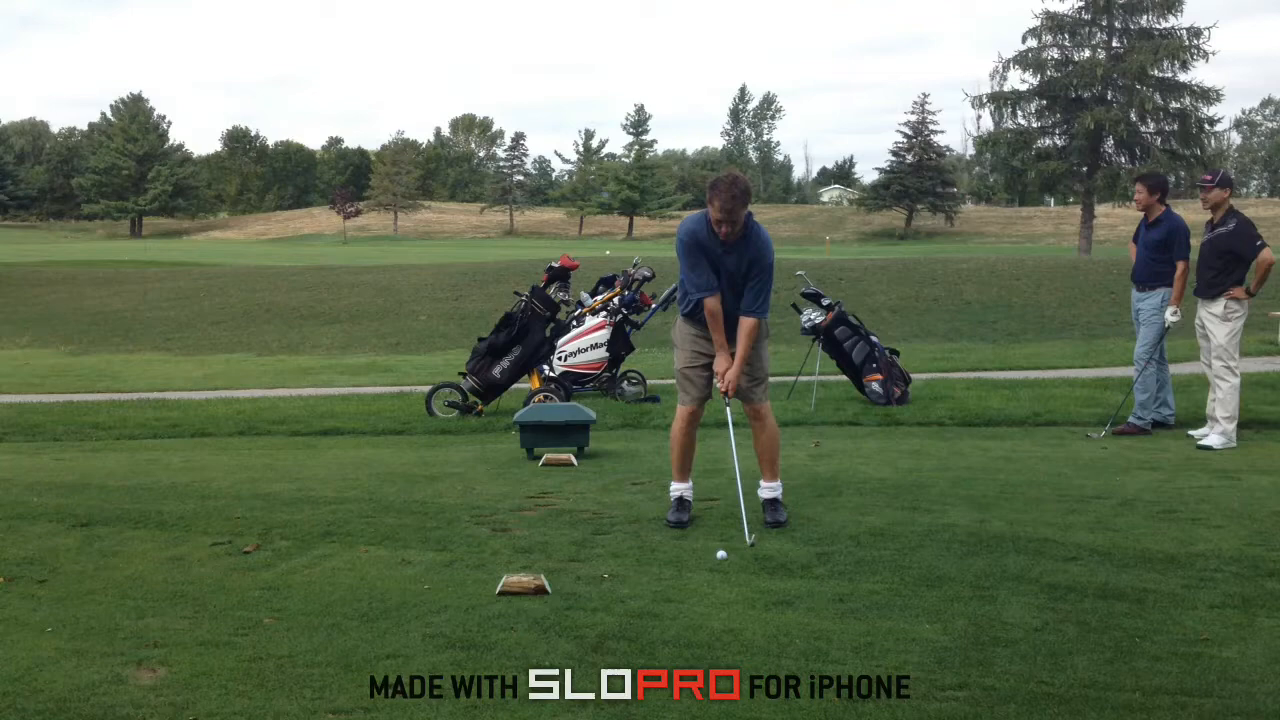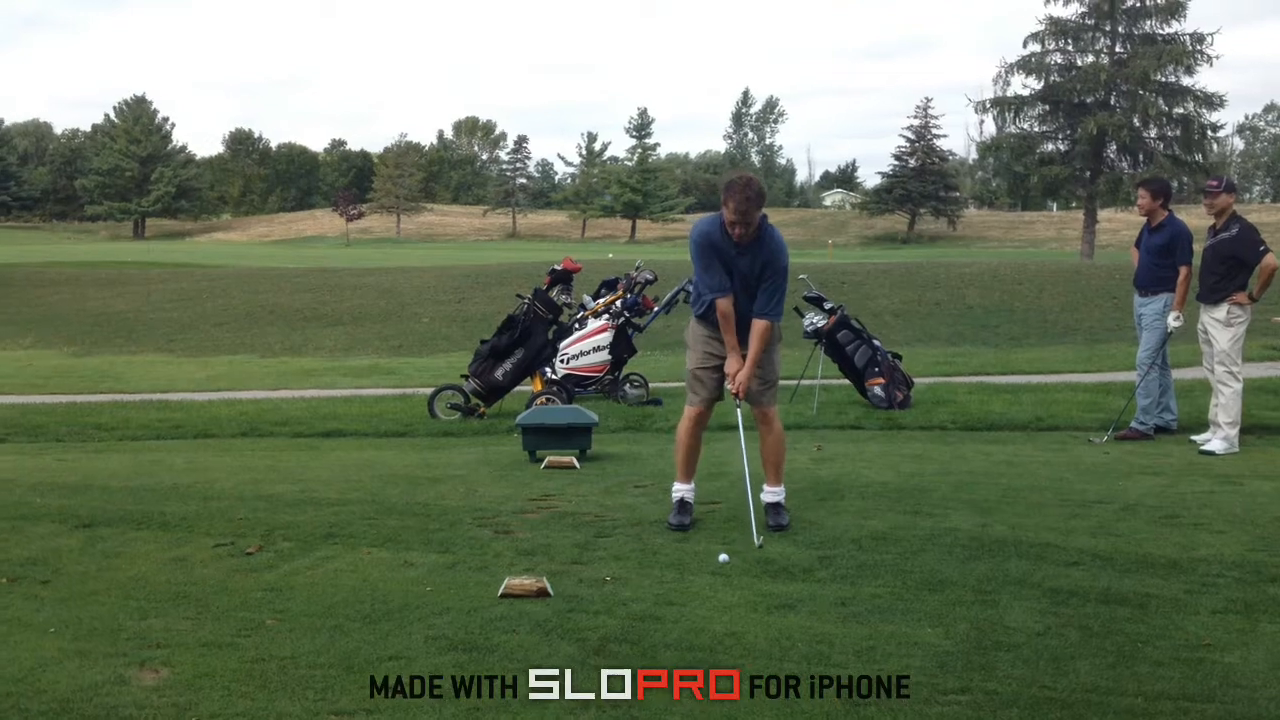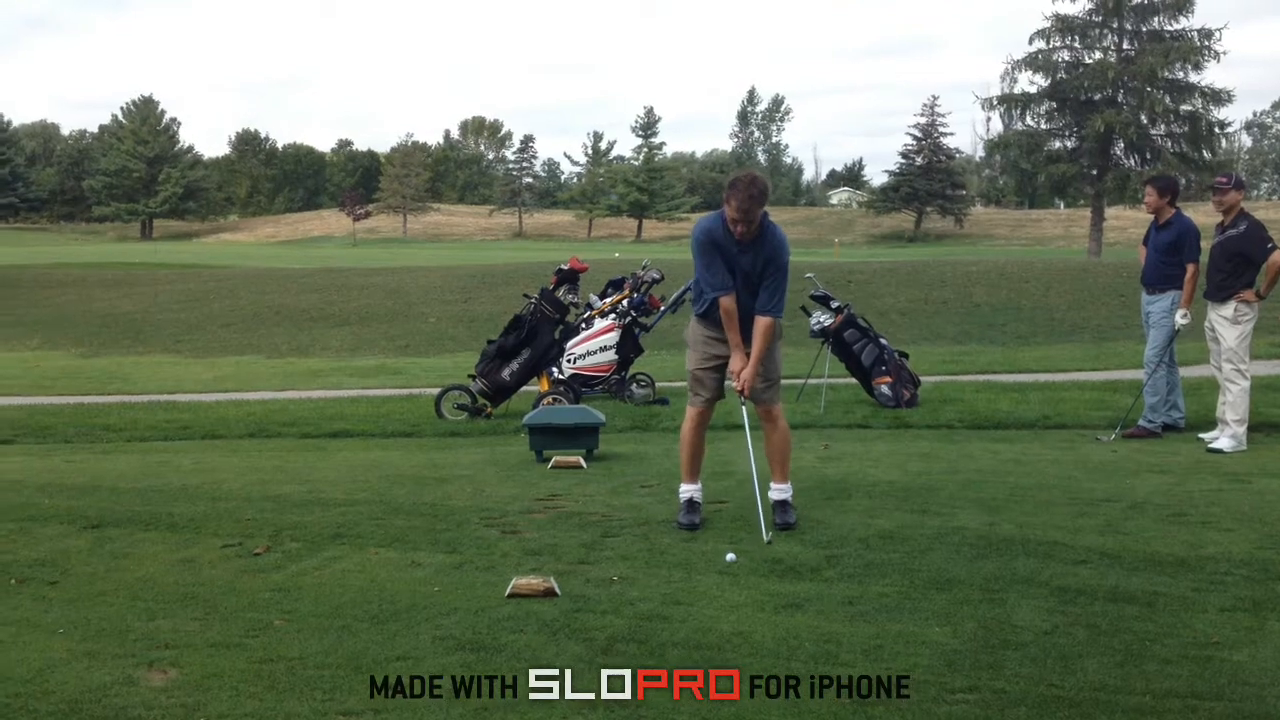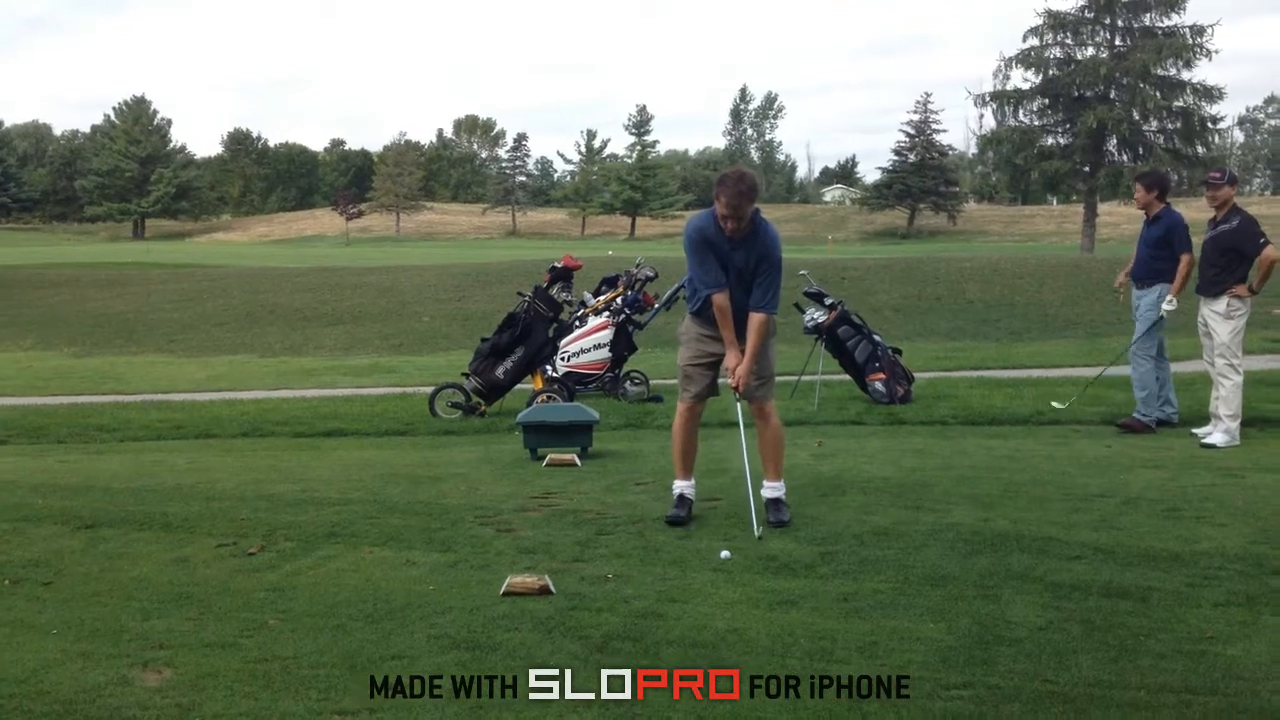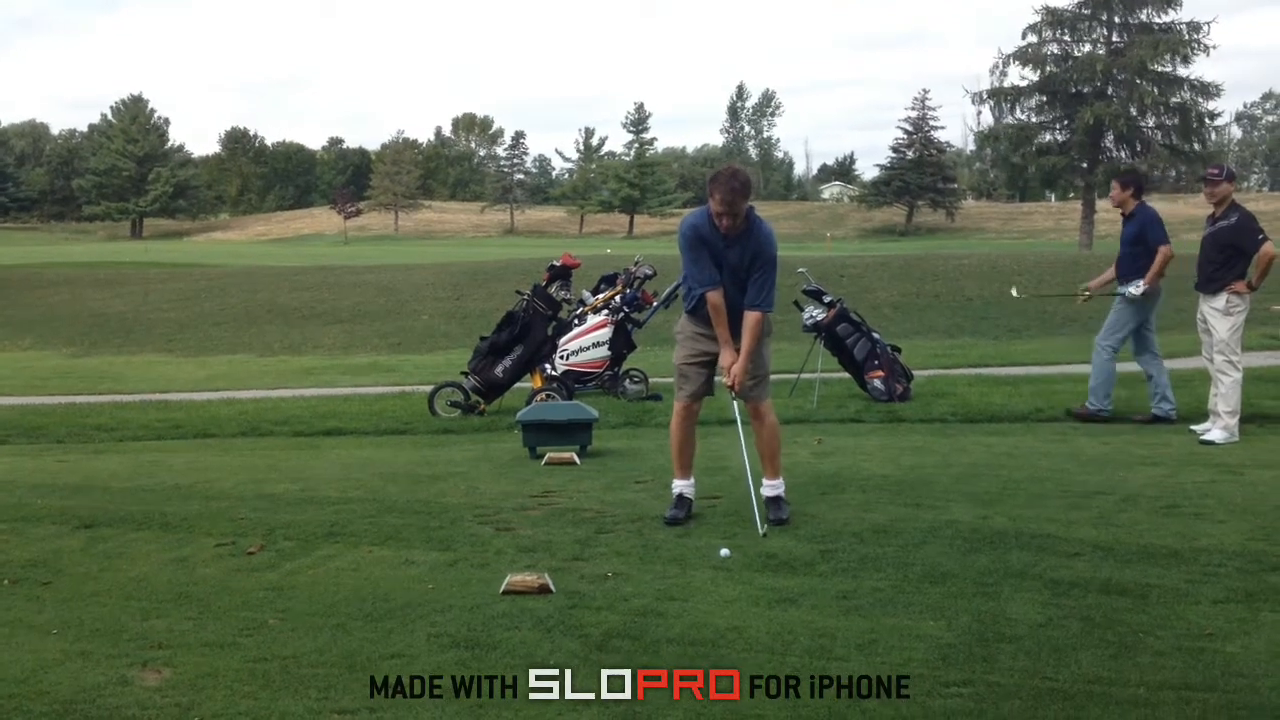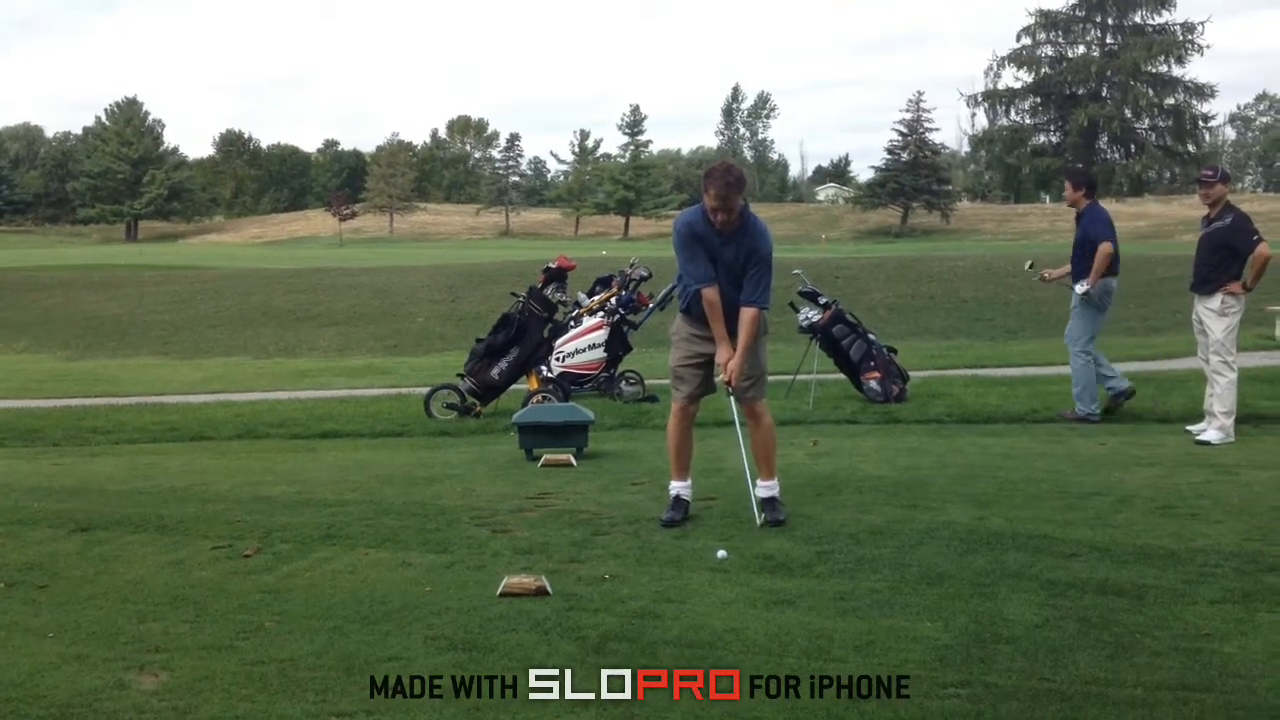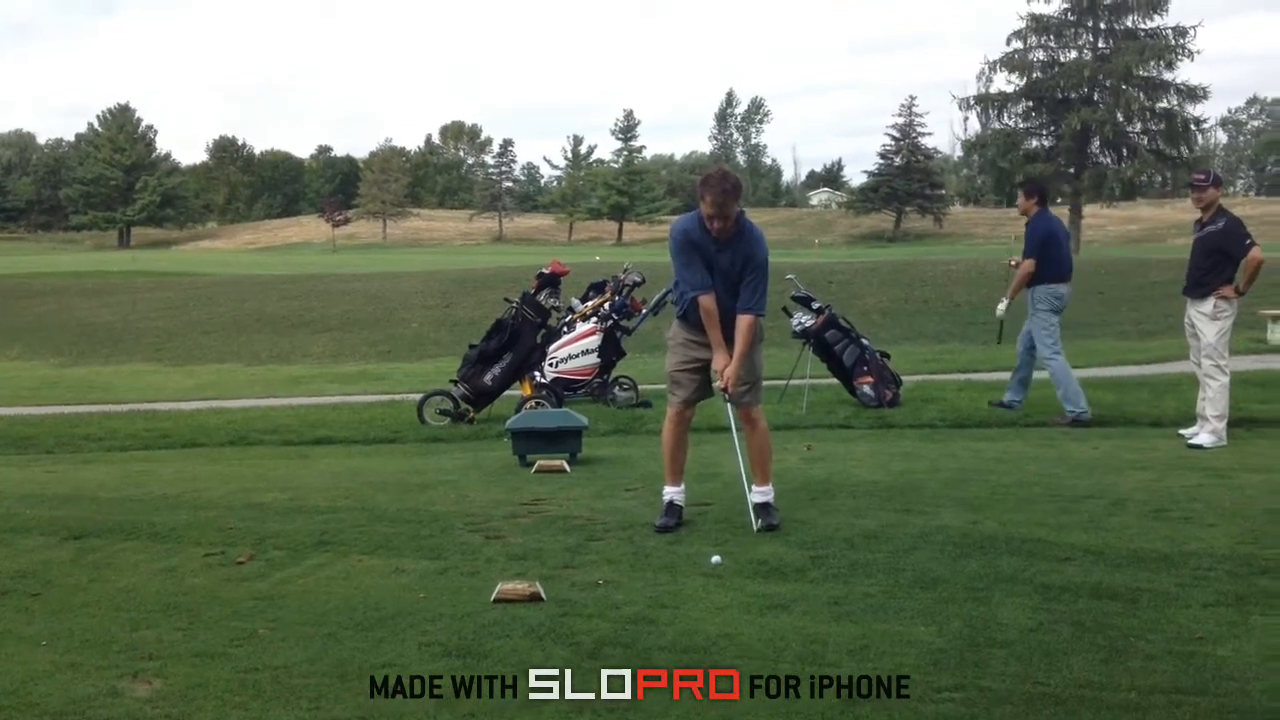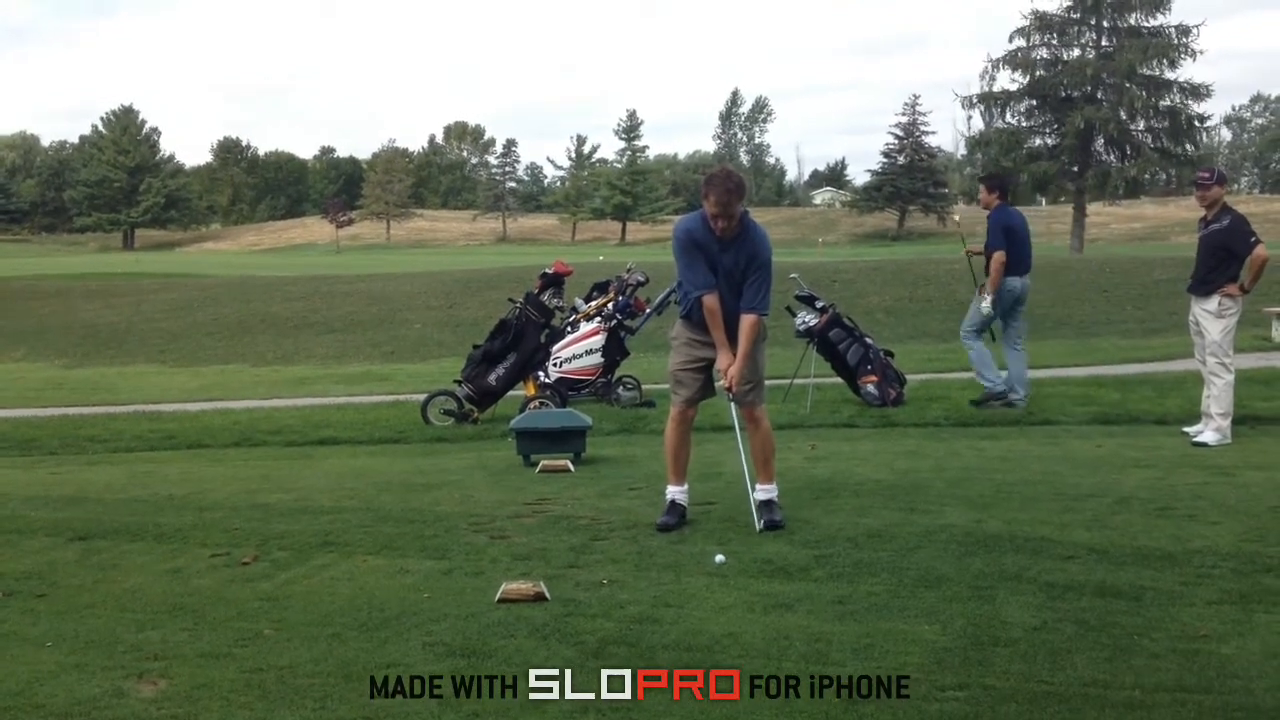
dt=0.4s
person 1, frame 1
left shoulder: (760, 244)
right shoulder: (690, 232)
left elbow: (752, 312)
right elbow: (709, 297)
left wrist: (737, 365)
right wrist: (720, 352)
left hip: (746, 328)
right hip: (697, 326)
left knee: (759, 409)
right knee: (688, 410)
left ankle: (771, 492)
right ankle: (681, 493)
person 1, frame 2
left shoulder: (774, 247)
right shoulder: (704, 233)
left elbow: (765, 315)
right elbow: (721, 299)
left wrist: (748, 368)
right wrist: (731, 353)
left hip: (757, 332)
right hip: (710, 329)
left knee: (767, 412)
right knee: (696, 412)
left ankle: (774, 496)
right ankle: (682, 496)
person 1, frame 3
left shoulder: (776, 243)
right shoulder: (705, 231)
left elbow: (767, 312)
right elbow: (723, 297)
left wrist: (752, 363)
right wrist: (735, 352)
left hip: (759, 328)
right hip: (710, 326)
left knee: (771, 410)
right knee: (698, 411)
left ankle: (781, 494)
right ankle: (690, 495)
person 1, frame 4
left shoulder: (768, 239)
right shoulder: (698, 229)
left elbow: (761, 308)
right elbow: (716, 294)
left wrist: (747, 362)
right wrist: (730, 349)
left hip: (753, 326)
right hip: (704, 325)
left knee: (764, 407)
right knee: (689, 406)
left ankle: (774, 492)
right ankle: (683, 490)
person 1, frame 5
left shoulder: (762, 237)
right shoulder: (692, 228)
left elbow: (757, 306)
right elbow: (711, 292)
left wrist: (742, 359)
right wrist: (724, 348)
left hip: (748, 325)
right hip: (699, 324)
left knee: (759, 406)
right knee: (685, 406)
left ankle: (774, 489)
right ankle: (682, 490)
person 1, frame 6
left shoulder: (757, 234)
right shoulder: (687, 225)
left elbow: (752, 303)
right elbow: (706, 288)
left wrist: (739, 355)
right wrist: (720, 345)
left hip: (744, 325)
right hip: (694, 325)
left knee: (755, 407)
right knee: (682, 407)
left ankle: (768, 491)
right ankle: (680, 493)
person 1, frame 7
left shoulder: (754, 241)
right shoulder: (683, 231)
left elbow: (749, 310)
right elbow: (702, 295)
left wrist: (735, 362)
right wrist: (717, 351)
left hip: (740, 331)
right hip: (691, 330)
left knee: (751, 412)
right knee: (678, 411)
left ankle: (763, 496)
right ankle: (673, 499)
person 1, frame 8
left shoulder: (757, 241)
right shoulder: (686, 231)
left elbow: (752, 310)
right elbow: (706, 295)
left wrist: (739, 361)
right wrist: (721, 351)
left hip: (743, 330)
right hip: (695, 330)
left knee: (754, 411)
right knee: (681, 412)
left ankle: (766, 494)
right ankle: (676, 498)
person 2, frame 1
left shoulder: (1238, 224)
right shoulder: (1210, 225)
left elbow: (1267, 258)
left wrist: (1250, 291)
left hip: (1226, 307)
right hip: (1205, 305)
left knee: (1224, 368)
right knee: (1212, 368)
left ankle: (1225, 432)
right ankle: (1213, 425)
person 2, frame 2
left shoulder: (1241, 230)
right shoulder: (1213, 230)
left wrist: (1253, 296)
left hip: (1228, 312)
right hip: (1207, 310)
left knee: (1227, 374)
right knee: (1214, 374)
left ankle: (1227, 437)
right ankle: (1216, 430)
person 2, frame 3
left shoulder: (1249, 227)
right shoulder: (1220, 228)
left hip: (1236, 310)
right hip: (1214, 308)
left knee: (1235, 372)
right knee: (1222, 372)
left ankle: (1236, 435)
right ankle: (1224, 427)
person 2, frame 4
left shoulder: (1242, 222)
right shoulder: (1213, 222)
left elbow: (1270, 255)
left wrist: (1253, 288)
left hip: (1228, 304)
right hip: (1207, 302)
left knee: (1227, 366)
right knee: (1214, 366)
left ankle: (1229, 430)
right ankle: (1217, 422)
person 2, frame 5
left shoulder: (1240, 218)
right shoulder: (1211, 219)
left elbow: (1268, 251)
left wrist: (1252, 285)
left hip: (1227, 301)
right hip: (1206, 299)
left knee: (1227, 363)
right knee: (1213, 363)
left ankle: (1228, 427)
right ankle: (1216, 419)
person 2, frame 6
left shoulder: (1235, 219)
right shoulder: (1206, 220)
left elbow: (1263, 253)
left wrist: (1247, 286)
left hip: (1222, 301)
right hip: (1201, 300)
left knee: (1222, 363)
right knee: (1209, 363)
left ankle: (1223, 427)
right ankle: (1211, 420)
person 2, frame 7
left shoulder: (1227, 223)
right shoulder: (1199, 224)
left elbow: (1255, 256)
left wrist: (1239, 289)
right wrist: (1190, 285)
left hip: (1214, 305)
right hip: (1193, 303)
left knee: (1214, 367)
right knee: (1201, 367)
left ankle: (1215, 431)
right ankle: (1203, 424)
person 2, frame 8
left shoulder: (1232, 221)
right shoulder: (1204, 222)
left elbow: (1260, 254)
left wrist: (1244, 288)
right wrist: (1196, 281)
left hip: (1220, 303)
right hip: (1199, 301)
left knee: (1219, 364)
right knee: (1206, 365)
left ankle: (1220, 429)
right ankle: (1208, 421)
person 3, frame 1
left shoulder: (1175, 225)
right shoulder: (1146, 221)
left elbow: (1182, 267)
left wrist: (1174, 306)
left hip: (1158, 296)
right hip: (1138, 294)
left knee: (1144, 356)
right knee: (1155, 357)
left ankle: (1141, 419)
right ankle: (1163, 414)
person 3, frame 2
left shoulder: (1177, 230)
right shoulder: (1148, 226)
left elbow: (1184, 273)
left wrist: (1176, 311)
left hip: (1161, 302)
right hip: (1141, 299)
left knee: (1146, 361)
right knee: (1158, 362)
left ankle: (1143, 425)
right ankle: (1166, 419)
person 3, frame 3
left shoulder: (1185, 227)
right shoulder: (1155, 224)
left elbow: (1192, 270)
left wrist: (1184, 308)
left hip: (1168, 299)
right hip: (1148, 297)
left knee: (1154, 359)
right knee: (1164, 360)
left ankle: (1151, 423)
right ankle: (1173, 417)
person 3, frame 4
left shoulder: (1173, 221)
right shoulder: (1150, 220)
left elbow: (1187, 260)
left wrist: (1173, 296)
right wrist: (1126, 272)
left hip: (1158, 293)
right hip: (1141, 292)
left knee: (1141, 352)
right knee: (1155, 355)
left ankle: (1145, 416)
right ankle: (1166, 412)
person 3, frame 5
left shoulder: (1147, 216)
right shoulder: (1130, 218)
left elbow: (1166, 252)
left wrist: (1147, 282)
right wrist: (1096, 284)
left hip: (1137, 292)
right hip: (1135, 292)
left knee: (1105, 345)
right knee: (1147, 351)
left ankle: (1097, 406)
right ankle: (1164, 409)
person 3, frame 6
left shoulder: (1094, 216)
right shoulder: (1089, 215)
left elbow: (1106, 250)
left wrist: (1090, 282)
right wrist: (1058, 273)
left hip: (1095, 287)
right hip: (1094, 286)
left knee: (1080, 349)
right knee: (1080, 344)
left ankle: (1087, 409)
right ankle: (1118, 386)
person 3, frame 7
left shoulder: (1036, 225)
right shoulder: (1054, 222)
left elbow: (1029, 267)
left wrist: (1007, 298)
right wrist: (1021, 261)
left hip: (1044, 292)
right hip: (1057, 288)
left knee: (1050, 353)
right knee: (1026, 344)
left ankle: (1078, 411)
right ankle: (1013, 397)
person 3, frame 8
left shoulder: (997, 218)
right shoulder: (1017, 216)
left elbow: (999, 259)
left wrist: (988, 295)
right wrist: (981, 251)
left hip: (1002, 283)
right hip: (1022, 282)
left knee: (970, 332)
right knee: (1014, 342)
left ankle: (994, 386)
right ankle: (1017, 395)
